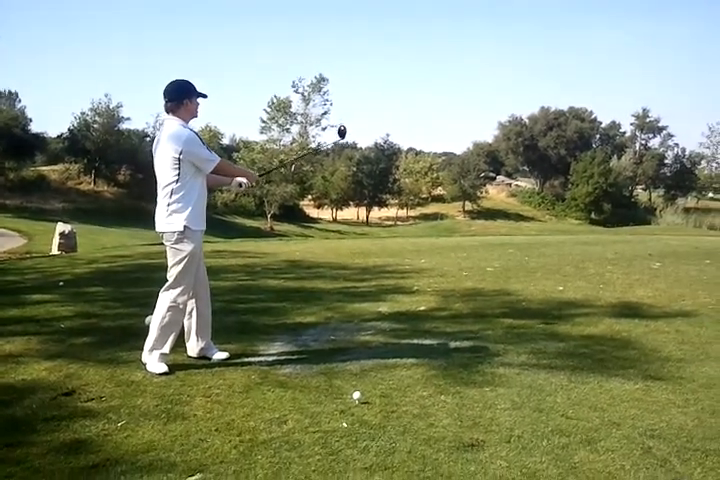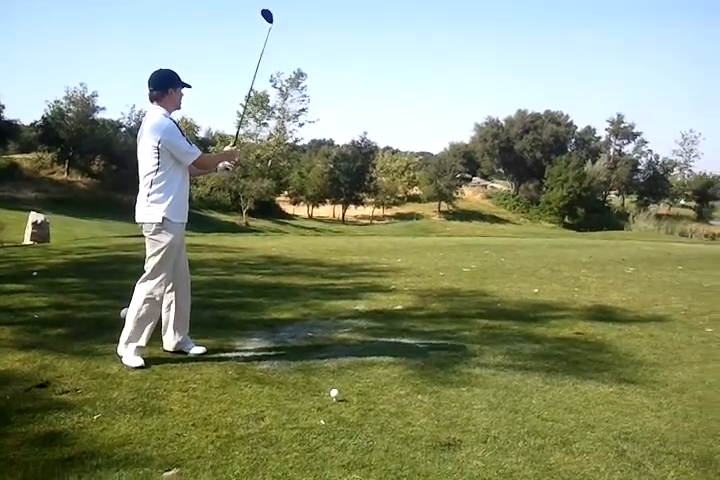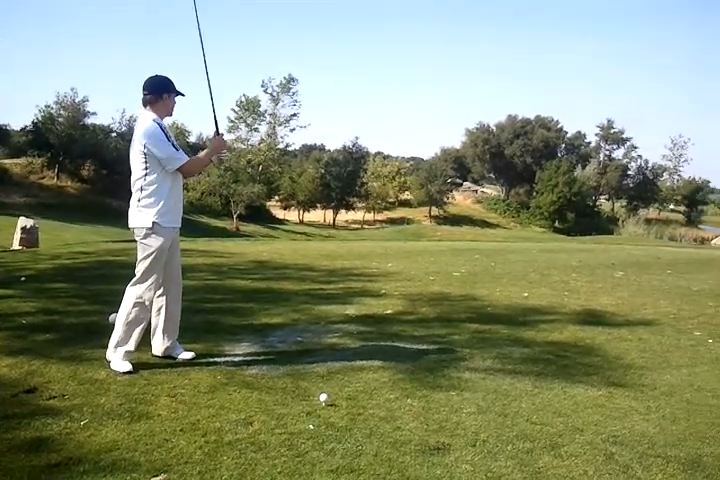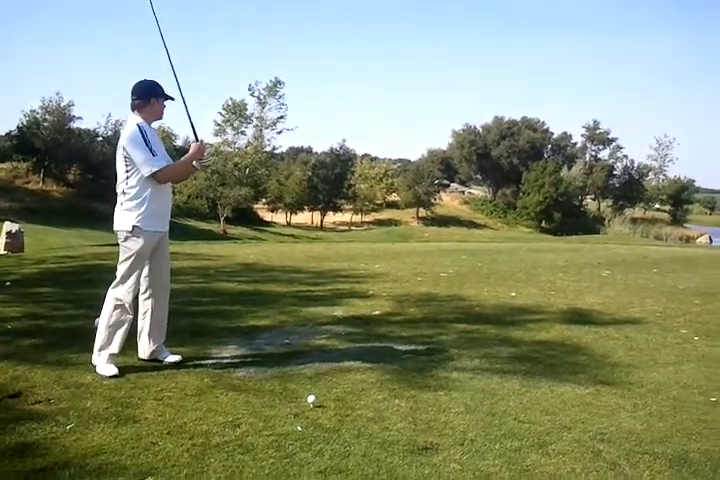
dt=0.3s
person 1, frame 1
left shoulder: (167, 134)
right shoulder: (183, 135)
right elbow: (218, 165)
left wrist: (232, 181)
right wrist: (246, 173)
left hip: (185, 224)
right hip: (181, 224)
left knee: (198, 287)
right knee: (178, 290)
left ankle: (200, 344)
right ankle: (153, 353)
person 1, frame 2
left shoulder: (155, 122)
right shoulder: (164, 125)
left elbow: (186, 168)
right elbow: (200, 161)
left wrist: (217, 163)
right wrist: (225, 155)
left hip: (170, 216)
right hip: (162, 216)
left knee: (178, 279)
right knee: (155, 282)
left ankle: (176, 338)
right ankle: (129, 346)
person 1, frame 3
left shoulder: (152, 127)
right shoulder: (153, 129)
left elbow: (179, 170)
right elbow: (187, 168)
left wrist: (208, 156)
right wrist: (212, 149)
left hip: (165, 221)
right hip: (154, 221)
left knee: (170, 284)
right knee: (145, 286)
left ankle: (165, 343)
right ankle: (118, 350)
person 1, frame 4
left shoulder: (148, 134)
right shoulder: (136, 133)
left elbow: (170, 177)
right elbow: (161, 176)
left wrist: (193, 165)
right wrist: (190, 156)
left hip: (157, 225)
right hip: (138, 225)
left knee: (158, 287)
right knee: (125, 290)
left ankle: (152, 346)
right ankle: (103, 355)
